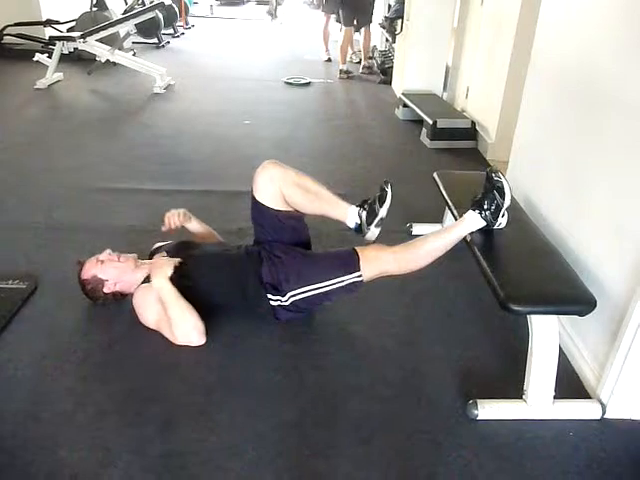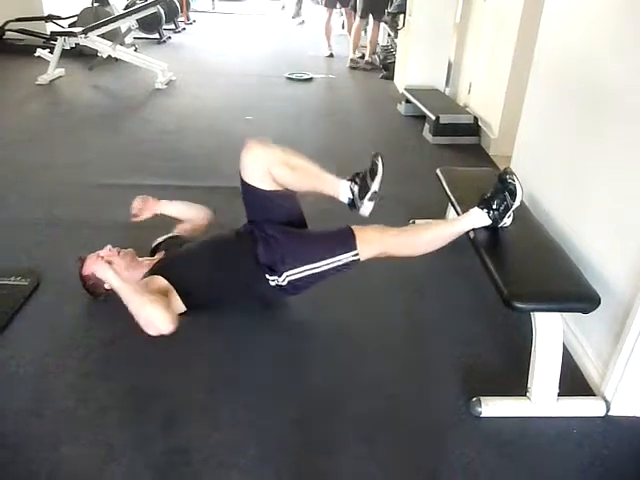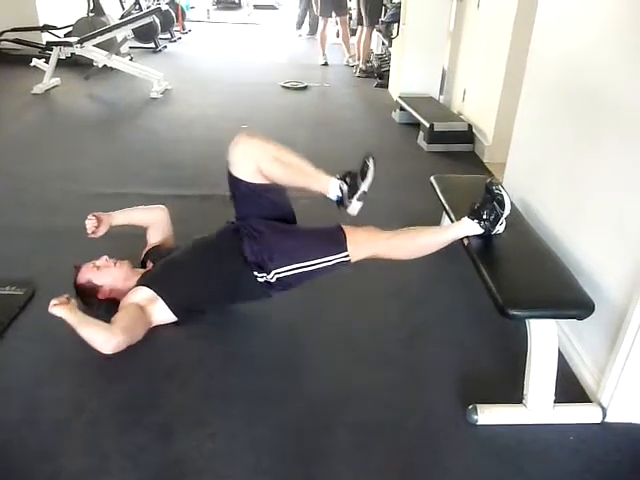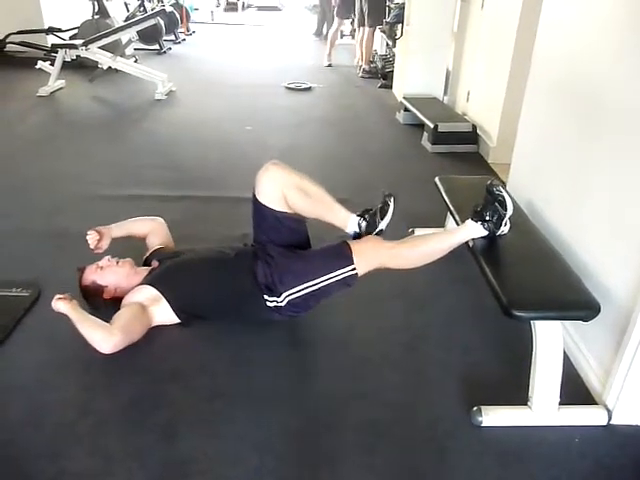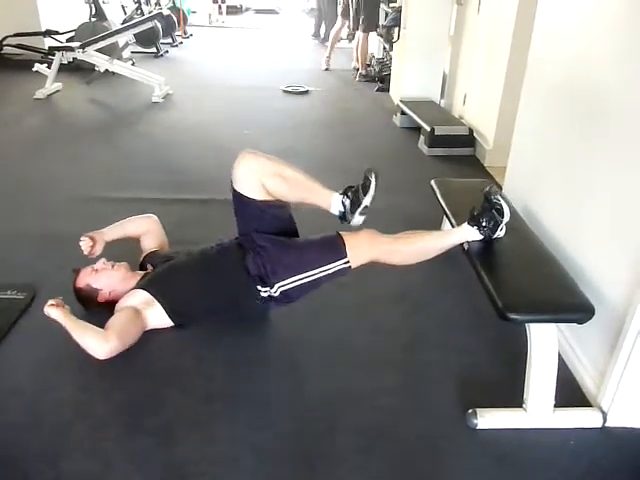
dt=1s
person 1, frame 1
left shoulder: (159, 252)
right shoulder: (146, 301)
right elbow: (193, 336)
left wrist: (188, 221)
right wrist: (161, 284)
left hip: (269, 254)
right hip: (276, 286)
left knee: (270, 174)
right knee: (381, 259)
left ankle: (358, 217)
right ankle: (475, 219)
person 1, frame 2
left shoulder: (164, 248)
right shoulder: (148, 290)
left elbow: (203, 215)
right elbow: (162, 323)
left wrist: (156, 206)
right wrist: (117, 281)
left hip: (264, 239)
right hip: (273, 268)
left knee: (257, 153)
right knee: (379, 239)
left ankle: (349, 192)
right ankle: (481, 216)
person 1, frame 3
left shoulder: (152, 256)
right shoulder: (138, 304)
left elbow: (160, 212)
right elbow: (111, 341)
left wrist: (109, 219)
right wrist: (70, 313)
left hip: (253, 234)
right hip: (264, 262)
left knee: (244, 147)
right knee: (369, 240)
left ankle: (339, 190)
right ankle: (471, 225)
person 1, frame 4
left shoulder: (157, 260)
right shoulder: (140, 304)
left elbow: (156, 221)
right elbow: (109, 340)
left wrist: (107, 231)
right wrist: (71, 309)
left hip: (264, 256)
right hip: (273, 287)
left knee: (273, 175)
right knee: (378, 251)
left ankle: (355, 224)
right ankle: (476, 228)
person 1, frame 5
left shoulder: (152, 261)
right shoulder: (135, 306)
left elbow: (149, 220)
right elbow: (105, 346)
left wrist: (100, 235)
right wrist: (63, 315)
left hip: (254, 251)
right hip: (264, 278)
left knee: (249, 164)
right knee: (371, 245)
left ankle: (342, 206)
right ankle: (471, 230)
